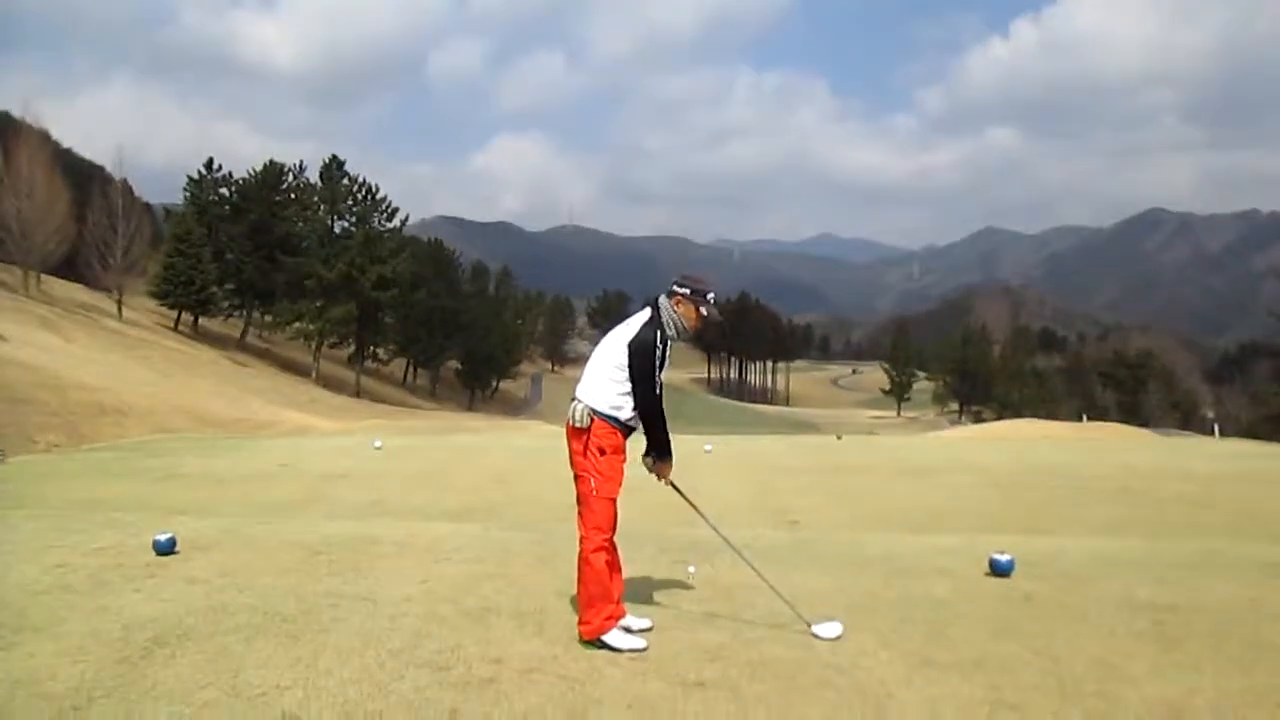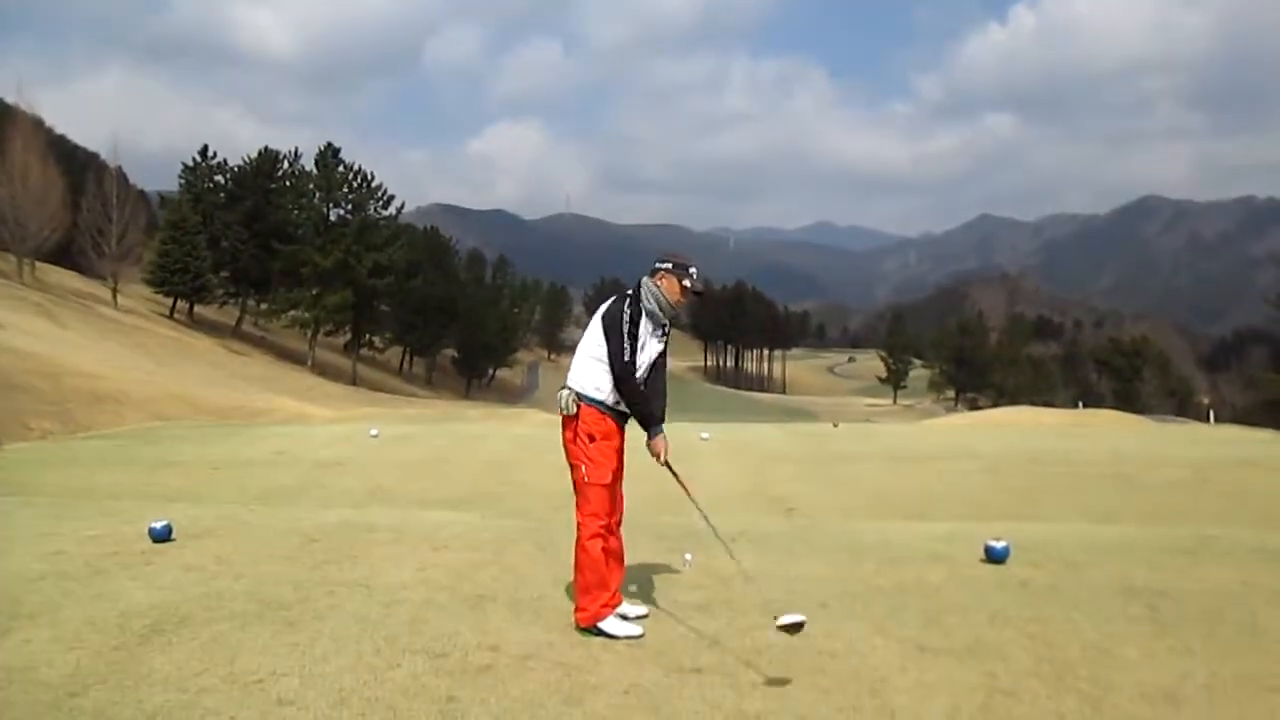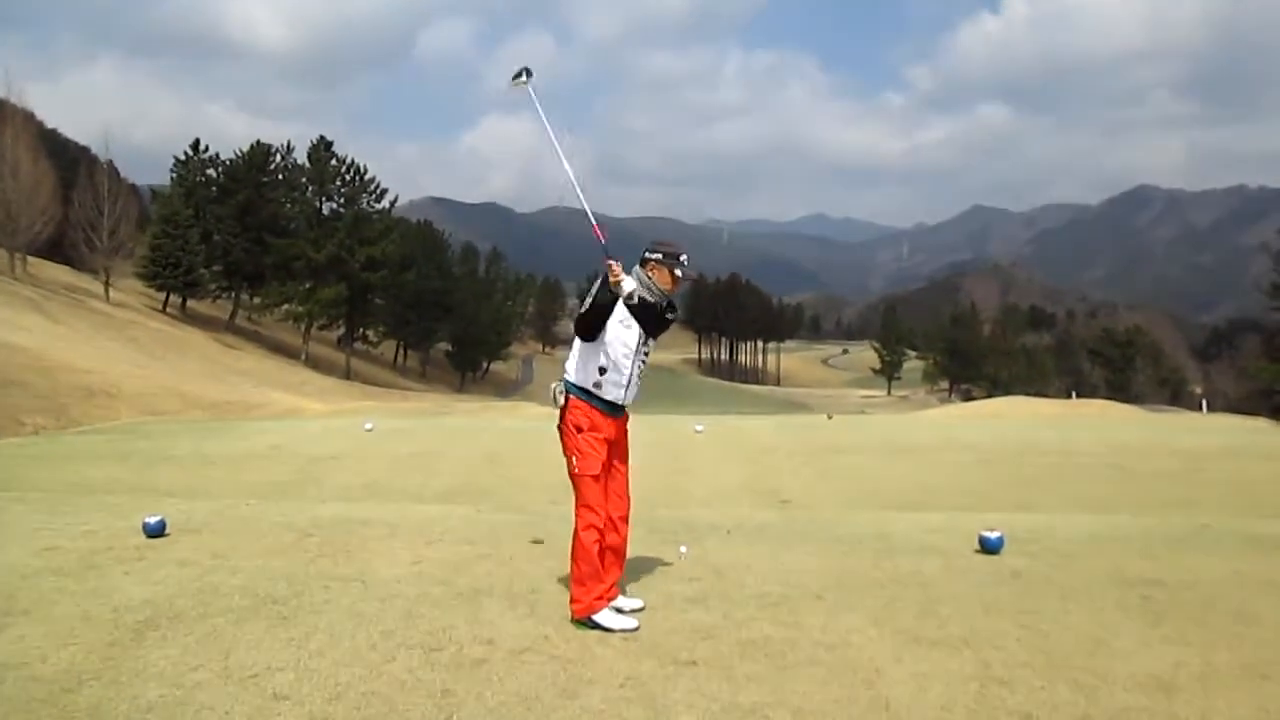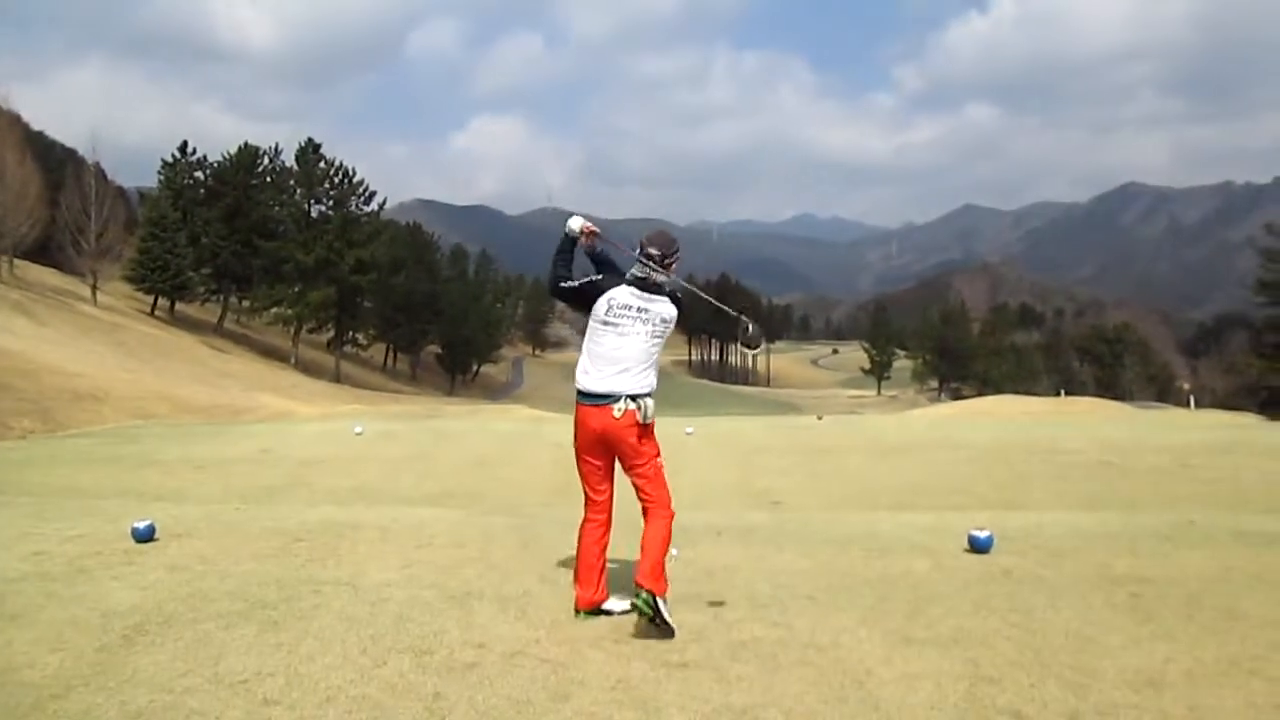
dt=0.7s
person 1, frame 1
left shoulder: (652, 329)
right shoulder: (649, 335)
left elbow: (648, 398)
right elbow: (648, 401)
left wrist: (654, 449)
right wrist: (663, 455)
left hip: (605, 432)
right hip: (597, 432)
left knee: (605, 527)
right knee: (597, 527)
left ankle: (610, 610)
right ankle: (598, 624)
person 1, frame 2
left shoulder: (659, 324)
right shoulder: (625, 308)
left elbow: (654, 379)
right elbow: (623, 376)
left wrist: (655, 427)
right wrist: (654, 430)
left hip: (610, 421)
right hip: (589, 418)
left knee: (610, 515)
right knee: (594, 516)
left ankle: (608, 598)
right ankle: (593, 611)
person 1, frame 3
left shoulder: (662, 311)
right shoulder: (607, 292)
left elbow: (651, 329)
right elbow: (584, 330)
left wrist: (630, 290)
right wrist: (613, 290)
left hip: (615, 416)
right hip: (583, 412)
left knee: (617, 510)
right knee: (592, 511)
left ankle: (606, 592)
right ankle: (587, 604)
person 1, frame 4
left shoulder: (604, 291)
right shoulder: (671, 308)
left elbow: (557, 285)
left wrist: (571, 234)
right wrist: (594, 250)
left hip: (587, 412)
right hip: (630, 416)
left knee: (597, 506)
right knee: (658, 507)
left ankle: (589, 594)
right ankle: (649, 587)
